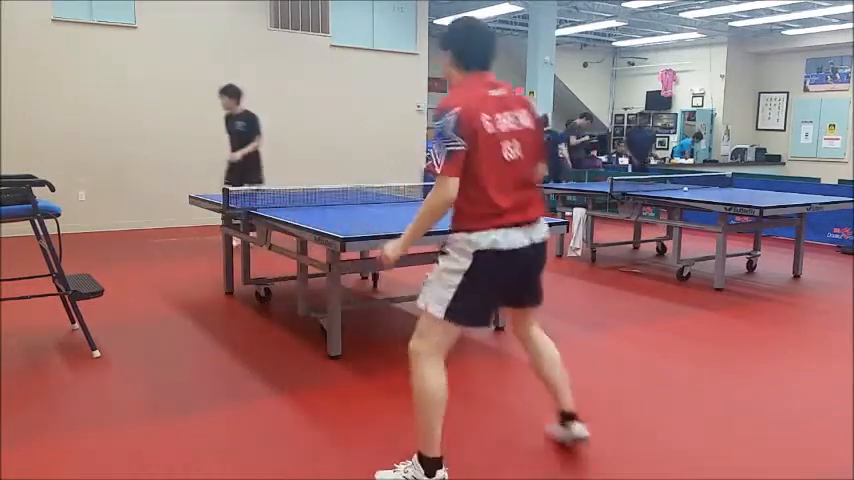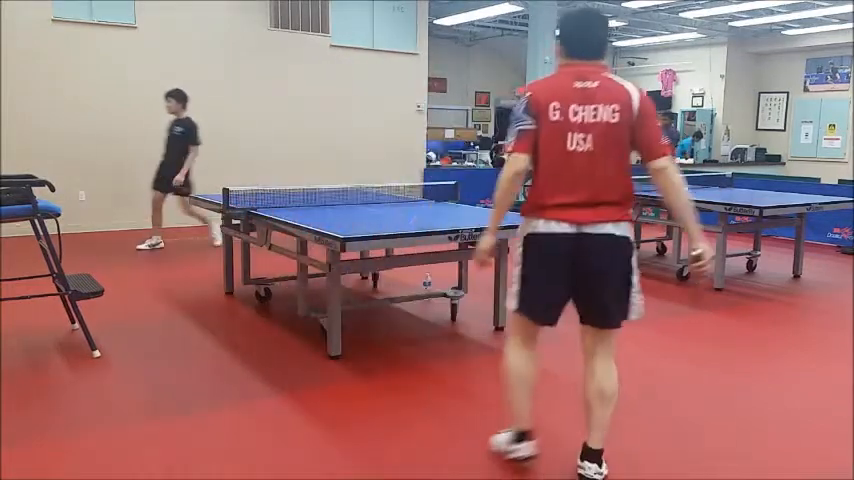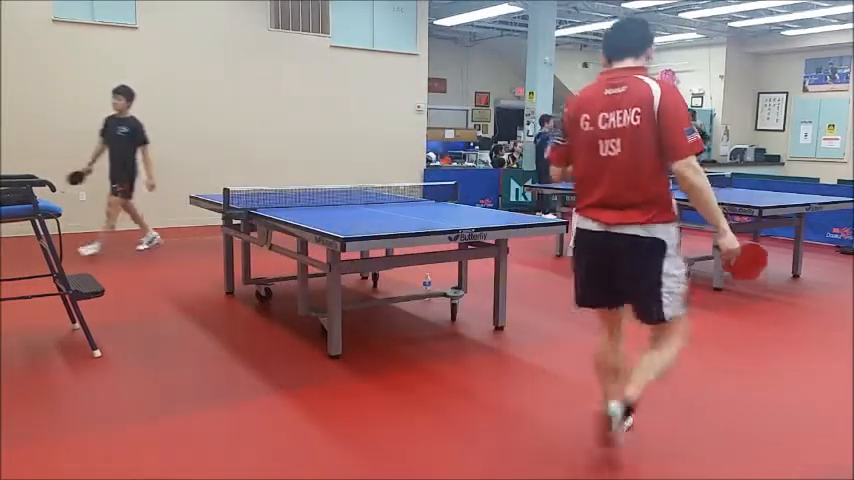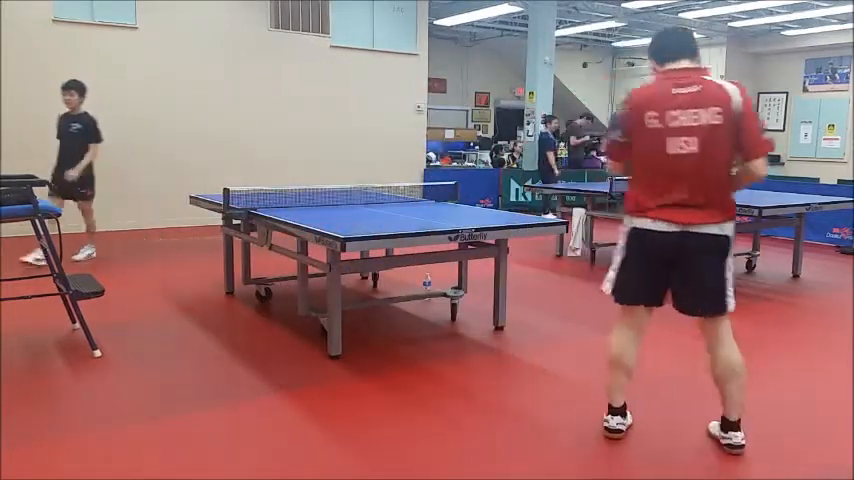
dt=0.4s
person 1, frame 1
left shoulder: (456, 107)
right shoulder: (522, 103)
left elbow: (447, 191)
left wrist: (403, 242)
left hip: (484, 241)
right hip: (530, 235)
left knee: (426, 349)
right knee: (528, 328)
right ankle: (569, 420)
person 1, frame 2
left shoulder: (536, 95)
right shoulder: (632, 97)
left elbow: (515, 168)
right elbow: (664, 172)
left wrist: (491, 230)
right wrist: (696, 236)
left hip: (547, 232)
right hip: (609, 235)
left knee: (521, 336)
right knee: (600, 350)
left ankle: (520, 435)
person 1, frame 3
left shoulder: (578, 103)
right shoulder: (660, 93)
left elbow: (559, 172)
right elbow: (685, 171)
right wrist: (722, 230)
left hip: (593, 230)
right hip: (648, 232)
left knee: (610, 328)
right knee: (670, 335)
left ankle: (616, 407)
right ankle: (624, 403)
person 1, frame 4
left shoulder: (636, 100)
right shoulder: (732, 96)
left elbow: (615, 166)
right elbow: (757, 169)
left hip: (648, 228)
right hip: (710, 231)
left knee: (629, 322)
right knee: (718, 332)
left ankle: (616, 412)
right ankle: (732, 426)
person 2, frame 1
left shoulder: (250, 118)
right shoulder: (228, 118)
left elbow: (257, 142)
left wrist: (241, 153)
left hip: (251, 163)
right hip: (235, 163)
right ankle: (237, 235)
person 2, frame 2
left shoulder: (189, 125)
right shoulder: (173, 124)
left elbow: (193, 152)
left wrist: (182, 173)
left hip: (179, 172)
right hip: (165, 169)
left knee: (187, 209)
right knee: (156, 203)
left ankle: (212, 227)
right ankle: (156, 239)
person 2, frame 3
left shoulder: (135, 125)
right shoulder: (109, 121)
left elbow: (144, 152)
right elbow: (102, 144)
left wrist: (149, 176)
right wrist: (90, 164)
left hip: (126, 174)
right hip: (114, 172)
left knee: (111, 211)
right knee: (128, 208)
left ankle: (97, 245)
right ankle: (151, 235)
person 2, frame 4
left shoulder: (89, 121)
right shoulder: (62, 119)
left elbow: (93, 151)
left wrist: (78, 169)
left hip: (81, 175)
right hip: (60, 173)
left knee: (86, 213)
left ankle: (90, 247)
right ankle: (42, 253)
